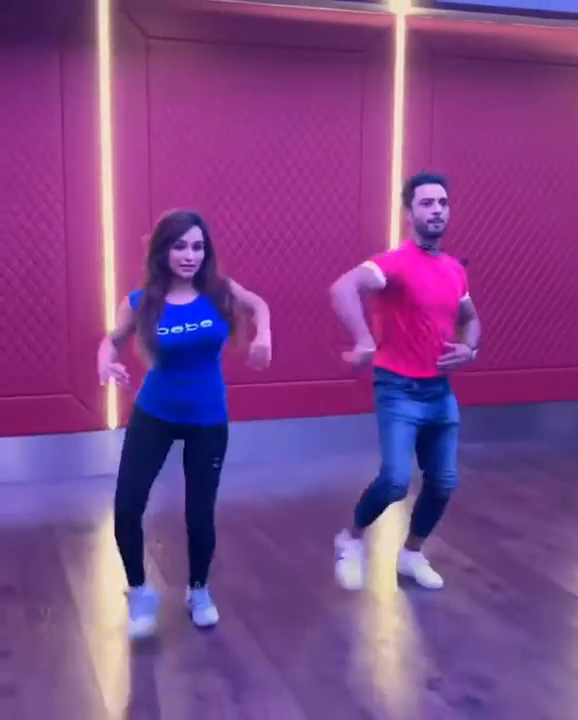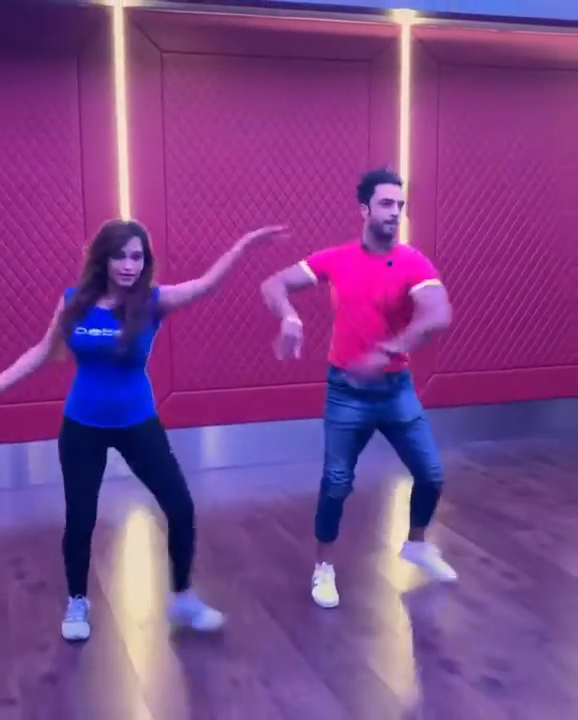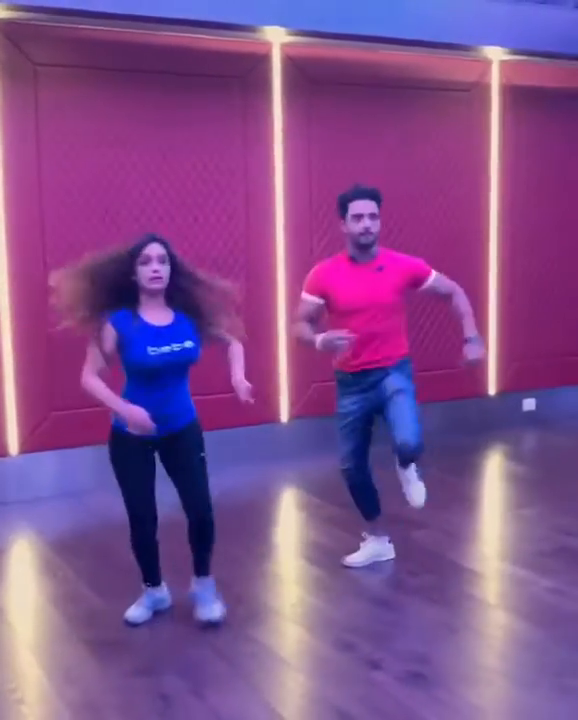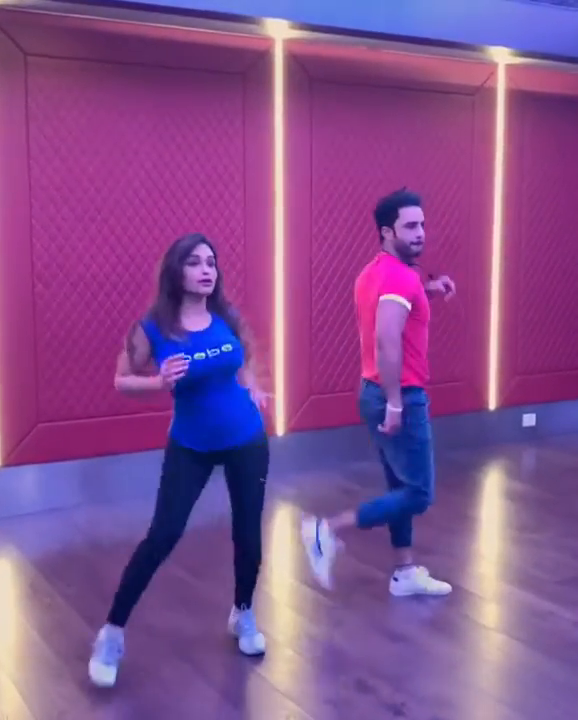
dt=1s
person 1, frame 1
left shoulder: (219, 291)
right shoulder: (141, 301)
left elbow: (258, 302)
right elbow: (112, 340)
left wrist: (262, 335)
right wrist: (106, 364)
left hip: (207, 421)
right hip: (153, 416)
left knee: (200, 513)
right knee: (127, 506)
left ankle: (198, 591)
right ankle: (140, 592)
person 1, frame 2
left shoulder: (153, 301)
right shoulder: (74, 302)
left elbow: (204, 285)
right elbow: (43, 351)
left wrist: (241, 248)
left hip: (141, 425)
right hip: (82, 427)
left knee: (182, 509)
right knee: (80, 519)
left ankle: (183, 598)
right ankle: (77, 603)
person 1, frame 3
left shoulder: (192, 314)
right shoulder: (117, 322)
left elbow: (232, 342)
right elbow: (90, 377)
left wrist: (238, 378)
right wrist: (126, 410)
left hip: (182, 428)
right hip: (132, 435)
left knee: (200, 510)
right knee: (143, 519)
left ankle: (204, 584)
right ankle: (154, 591)
person 1, frame 4
left shoulder: (227, 318)
right shoulder: (152, 329)
right elbow: (121, 380)
left wrist: (251, 386)
right wrist: (158, 381)
left hip: (246, 441)
right hip: (189, 447)
left knee: (247, 536)
right knee: (161, 537)
left ankle: (243, 616)
right ankle: (112, 634)
person 2, frame 1
left shoulder: (455, 270)
right shoulder: (395, 263)
left elbow: (470, 320)
right elbow: (342, 290)
left wrist: (469, 349)
right wrist: (364, 340)
left hip: (441, 391)
right hip: (399, 390)
left knee: (442, 483)
right knee: (396, 479)
left ankle: (411, 553)
right ankle: (351, 538)
person 2, frame 2
left shoulder: (414, 266)
right shoulder: (334, 260)
left elbow: (439, 317)
right elbow: (273, 285)
left wrist: (386, 351)
right wrist: (288, 318)
left hip: (396, 386)
right hip: (346, 390)
left knee: (432, 474)
right knee: (337, 483)
left ankle: (418, 544)
right ankle: (325, 568)
person 2, frame 3
left shoulder: (405, 266)
right shoulder: (322, 274)
left elbow: (455, 293)
right elbow: (301, 325)
left wrist: (471, 337)
right wrist: (320, 339)
left hip: (393, 373)
right hip: (350, 383)
left knee: (408, 442)
right knee: (352, 466)
left ankle: (407, 466)
right ankle: (377, 540)
person 2, frame 4
left shoulder: (377, 272)
right shoulder: (398, 275)
right elbow: (386, 341)
left wrist: (426, 292)
right wrist: (395, 403)
left hip: (380, 394)
right hip: (402, 398)
left knee: (404, 483)
right knee: (418, 494)
left ankle: (407, 575)
right ankle: (329, 530)
